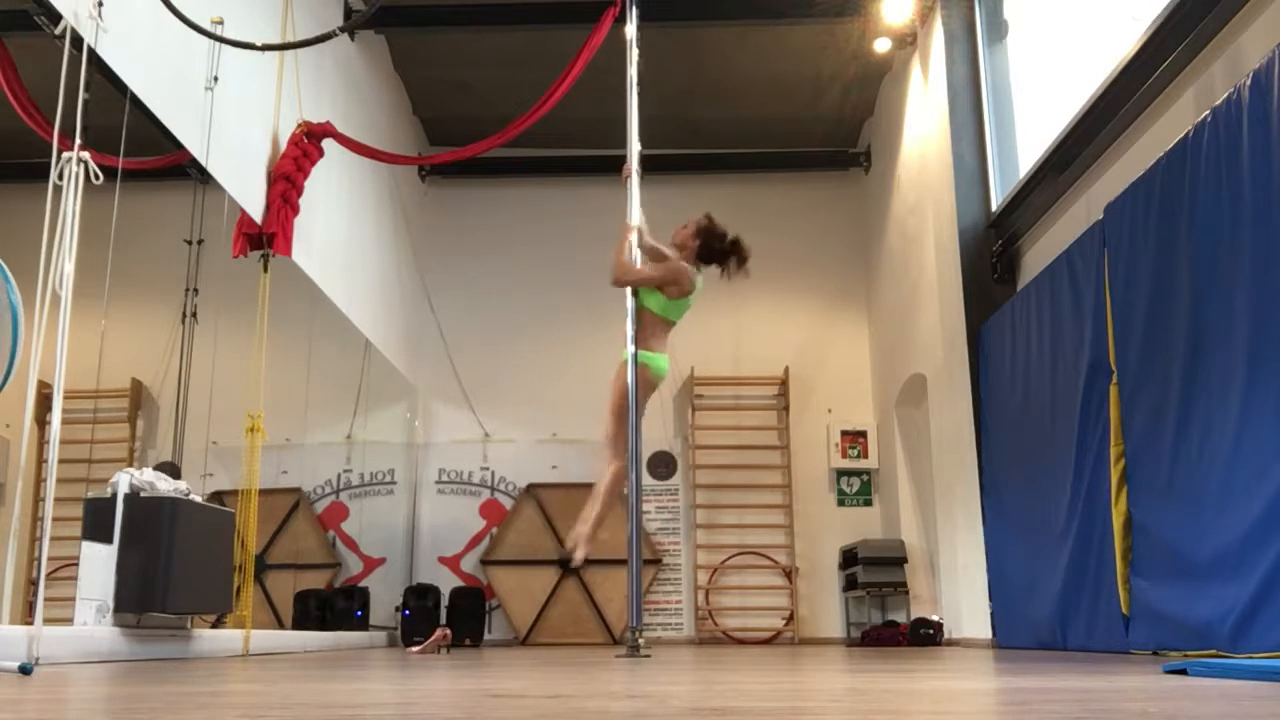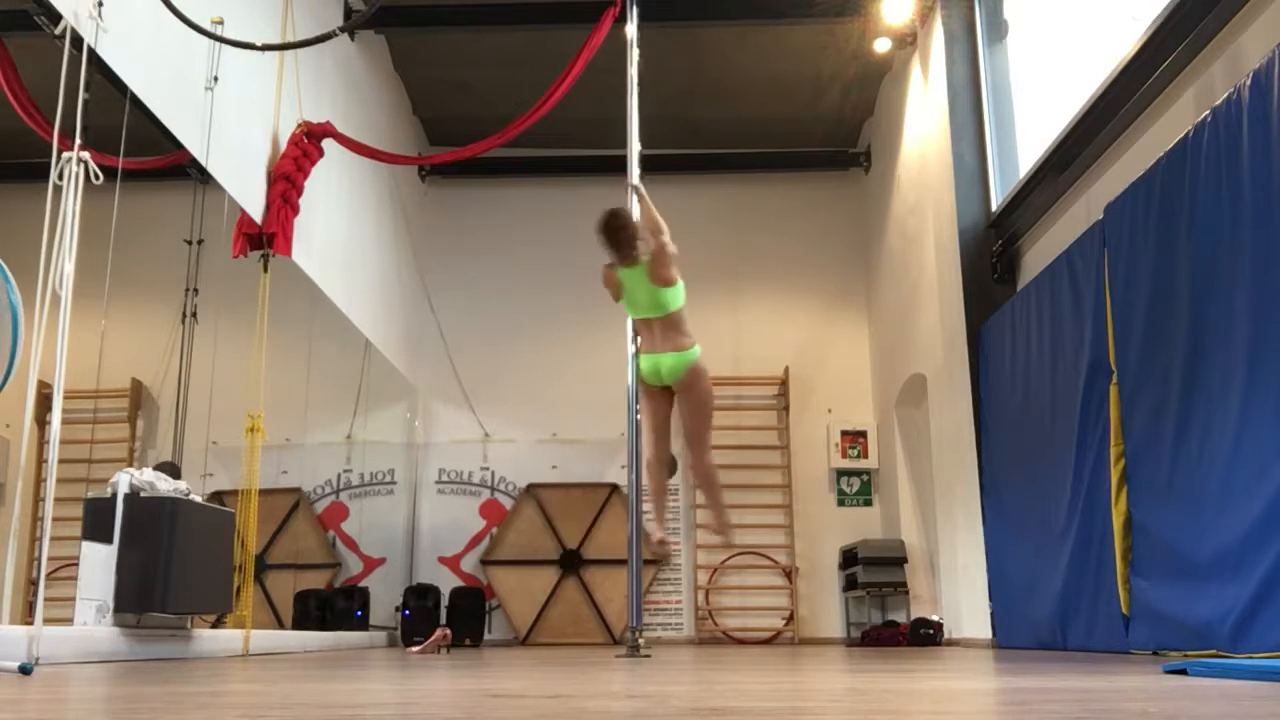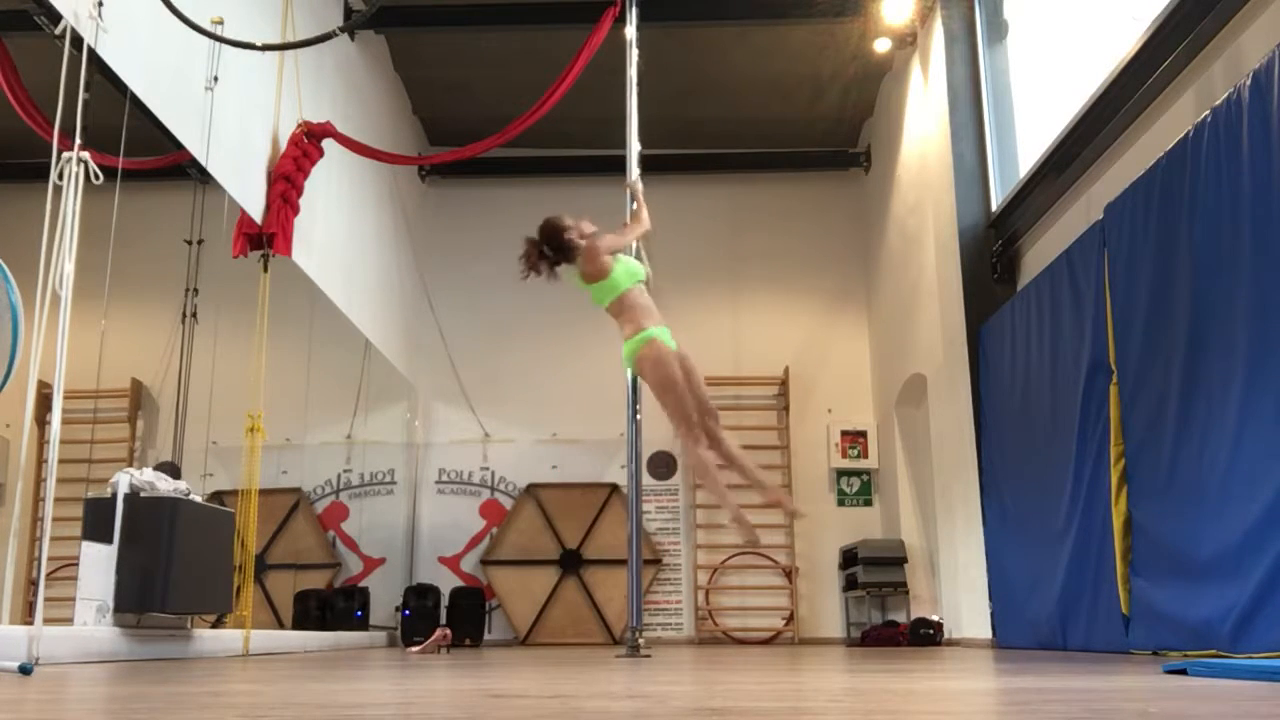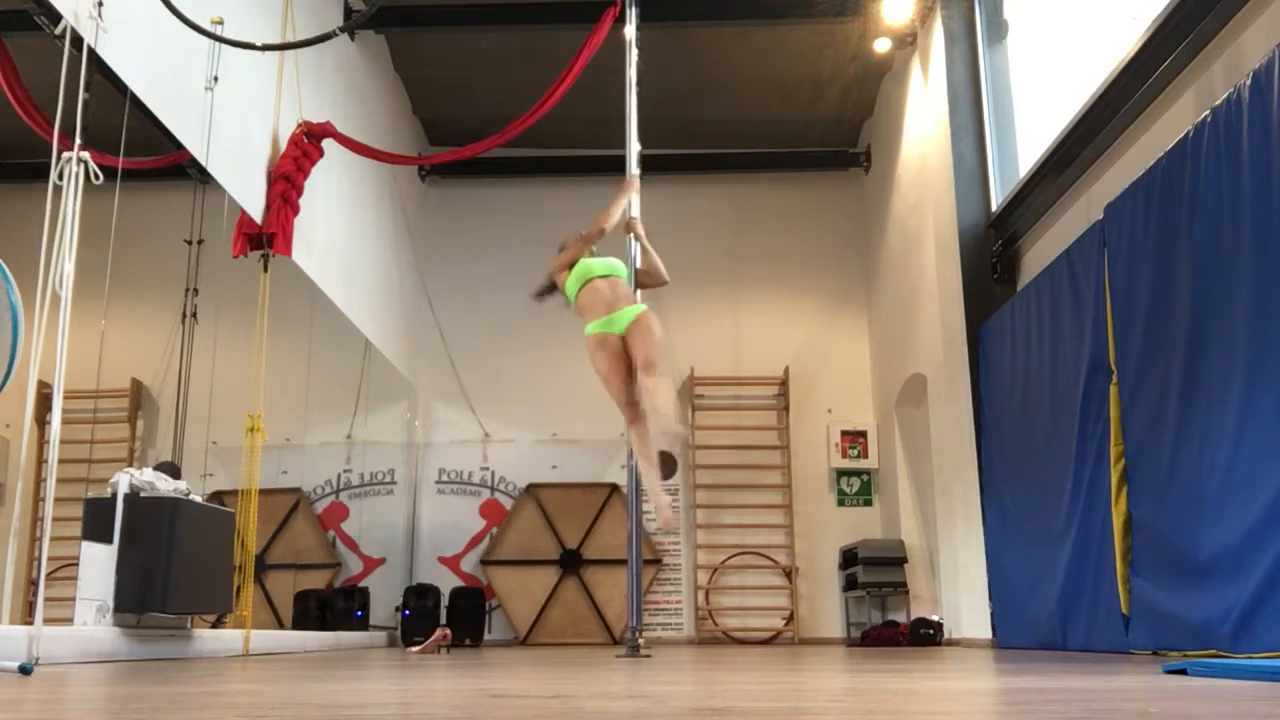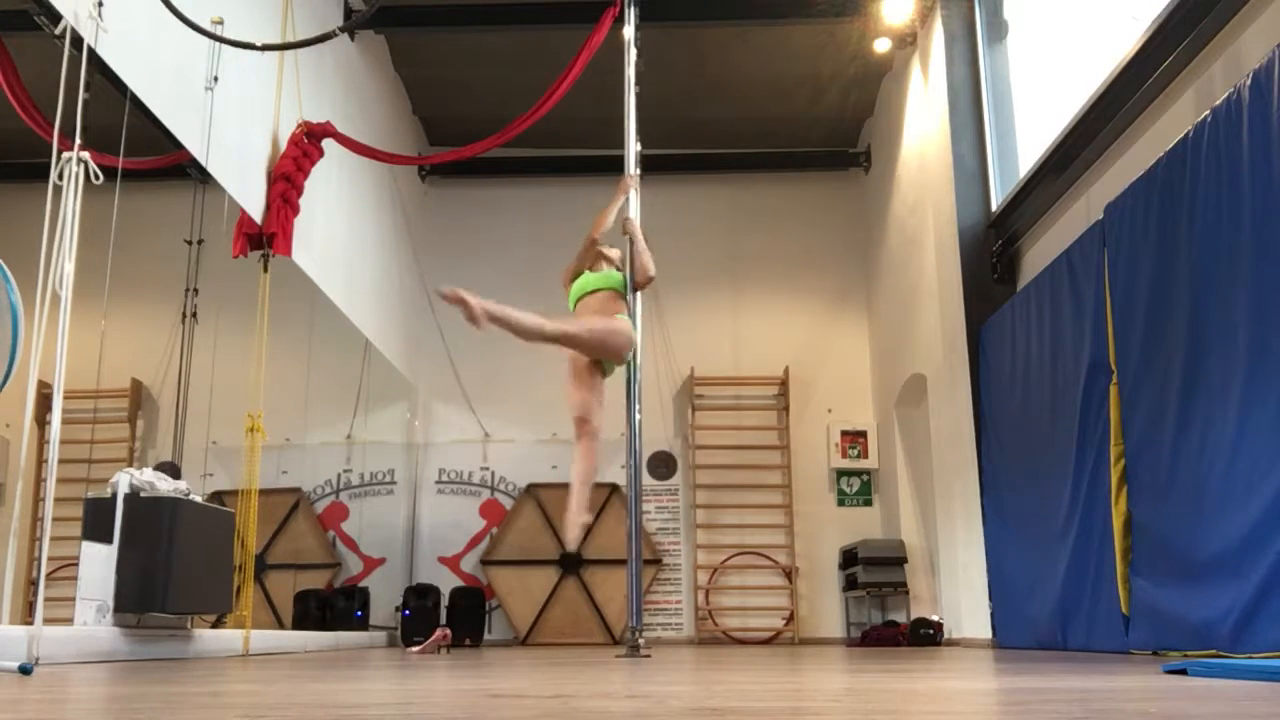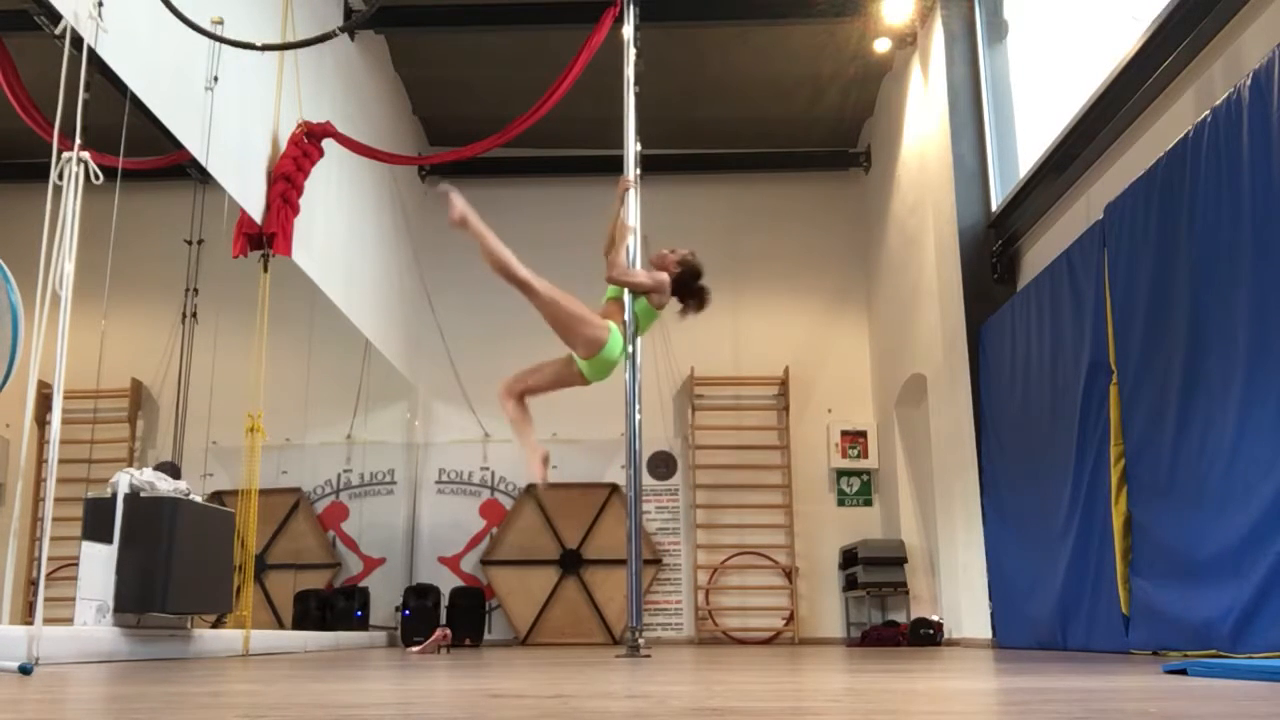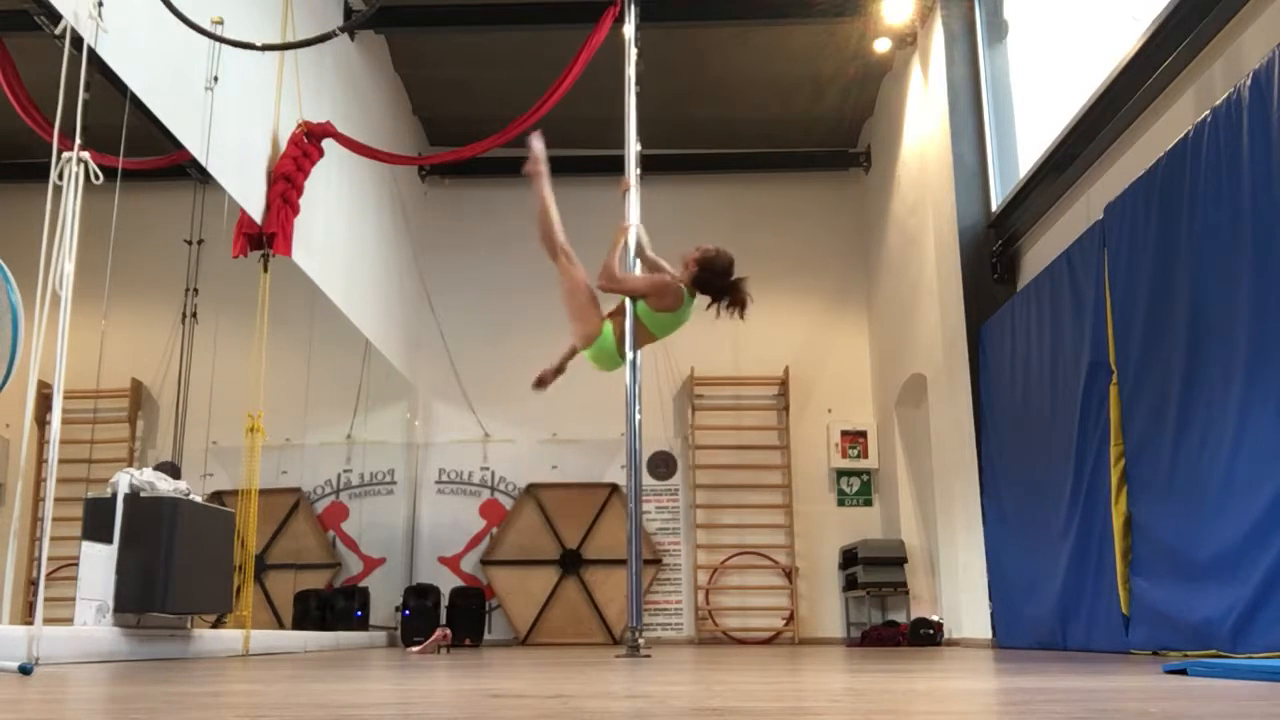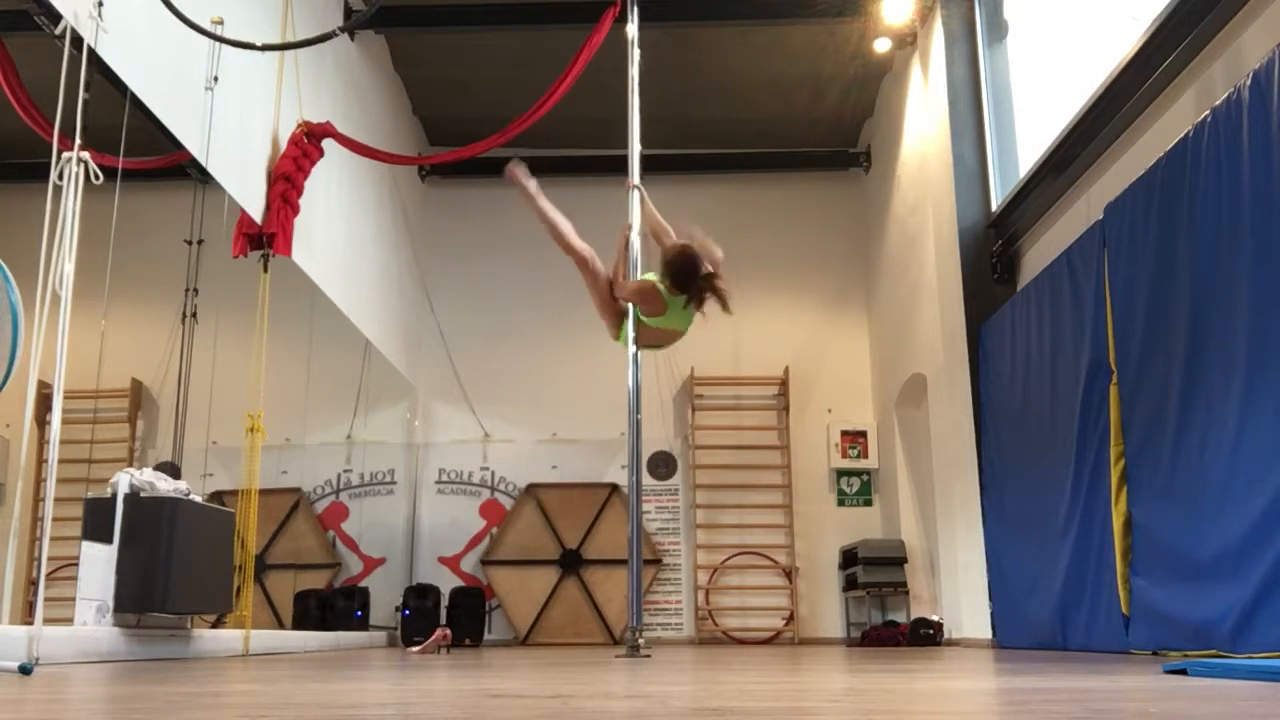
dt=0.3s
person 1, frame 1
left shoulder: (681, 273)
right shoulder: (678, 267)
left elbow: (620, 276)
right elbow: (646, 241)
left wrist: (628, 238)
left hip: (639, 361)
right hip: (651, 362)
left knee: (618, 447)
right knee: (618, 446)
left ankle: (589, 527)
right ankle: (587, 522)
person 1, frame 2
left shoulder: (612, 275)
right shoulder: (663, 258)
right elbow: (662, 235)
left wrist: (622, 245)
right wrist: (643, 198)
left hip: (647, 364)
right hip: (685, 360)
left knee: (657, 450)
right knee: (699, 449)
left ankle: (659, 527)
right ankle: (720, 522)
person 1, frame 3
left shoulder: (605, 263)
right shoulder: (589, 252)
right elbow: (642, 227)
left wrist: (633, 236)
right wrist: (638, 200)
left hip: (658, 341)
right hip: (647, 344)
left knee: (708, 421)
right knee: (691, 429)
left ankle: (763, 486)
right ankle: (732, 511)
person 1, frame 4
left shoulder: (618, 266)
right shoulder: (564, 263)
left elbow: (661, 278)
right elbow: (600, 226)
left wrist: (640, 237)
right wrist: (627, 191)
left hip: (637, 316)
right hip: (601, 332)
left knee: (651, 368)
right knee: (631, 411)
left ankle: (664, 421)
right ankle: (657, 498)
person 1, frame 5
left shoulder: (627, 279)
right shoulder: (576, 278)
left elbow: (646, 271)
right elbow: (593, 238)
left wrist: (636, 235)
right wrist: (620, 196)
left hip: (618, 338)
right hip: (587, 355)
left knee: (552, 327)
right knee: (584, 426)
left ankle: (488, 309)
right ankle: (576, 512)
person 1, frame 6
left shoulder: (661, 281)
right shoulder: (647, 279)
left elbow: (614, 273)
right elbow: (610, 251)
left wrist: (623, 239)
right wrist: (620, 201)
left hip: (600, 341)
right hip: (594, 356)
left knee: (524, 277)
right knee: (509, 390)
left ankle: (468, 217)
right ankle: (533, 453)
person 1, frame 7
left shoulder: (667, 286)
right shoulder: (685, 291)
left elbow: (610, 278)
right elbow: (647, 256)
left wrist: (619, 240)
left hip: (602, 346)
right hip: (614, 358)
left knee: (561, 249)
left ankle: (539, 170)
right ankle: (559, 365)
person 1, frame 8
left shoulder: (649, 291)
right shoulder: (704, 277)
left elbow: (617, 288)
right elbow: (666, 237)
left wrist: (624, 246)
right wrist: (643, 199)
left knee: (583, 253)
left ankle: (531, 189)
